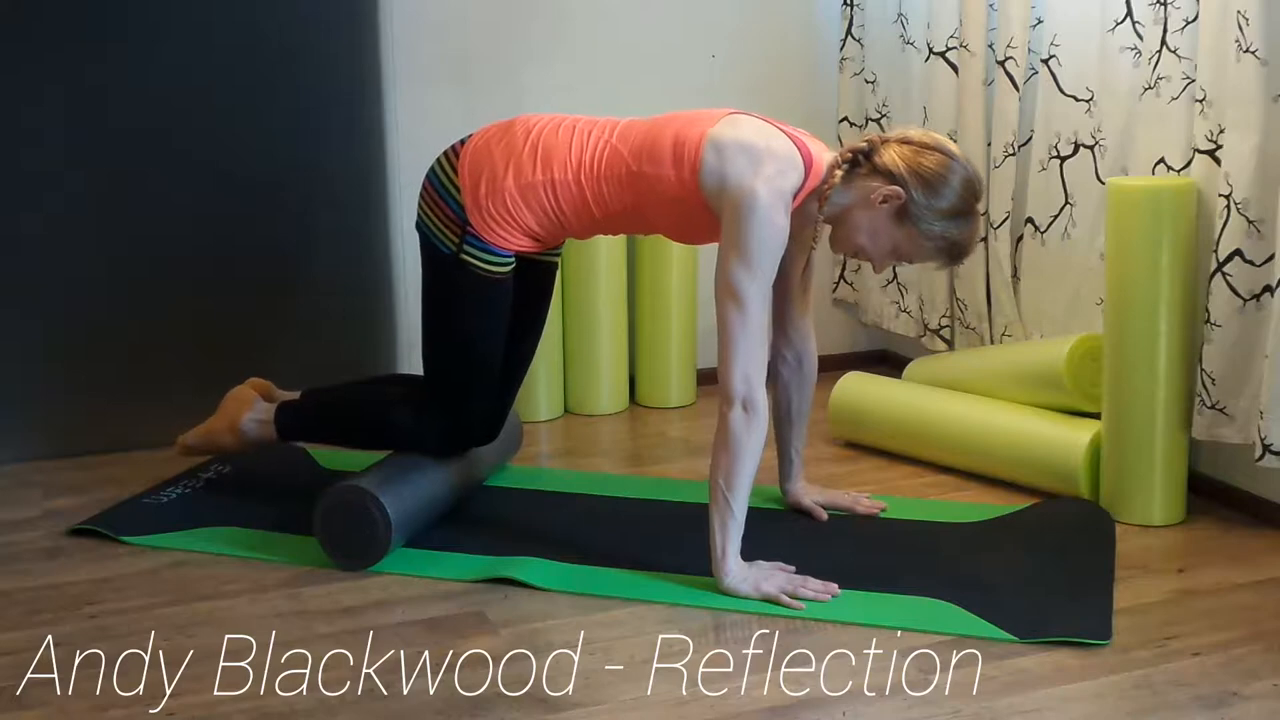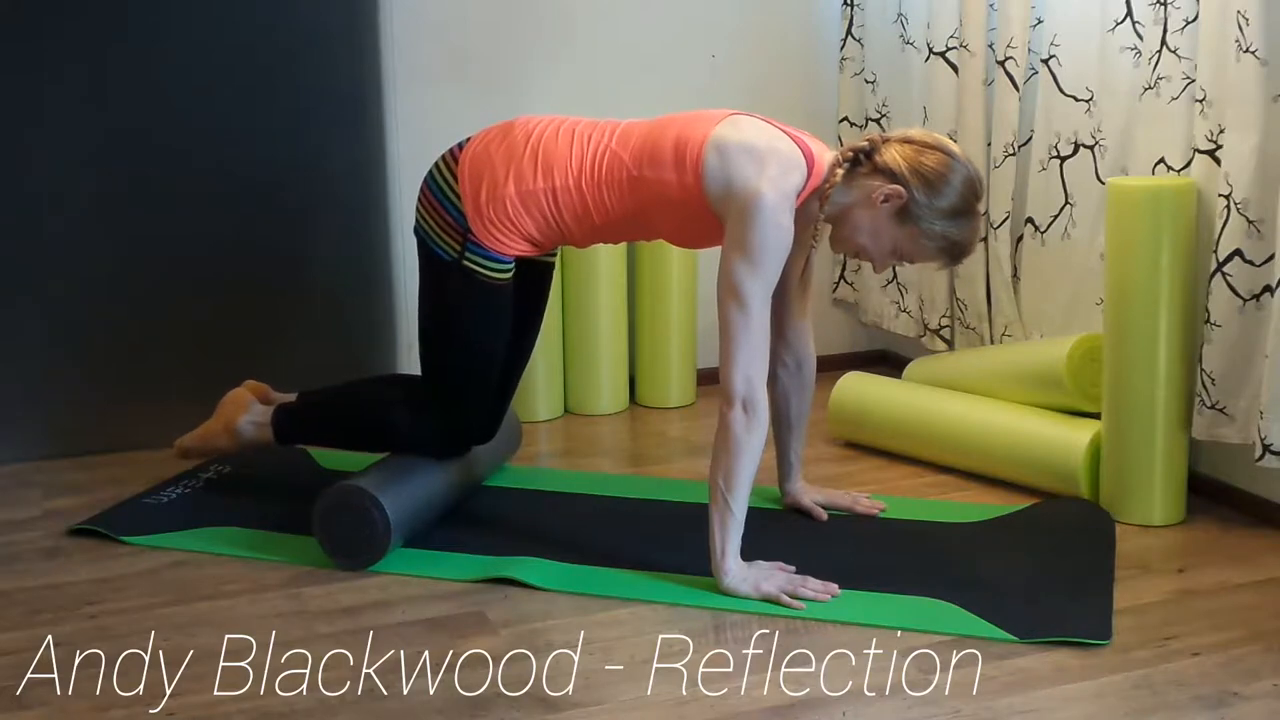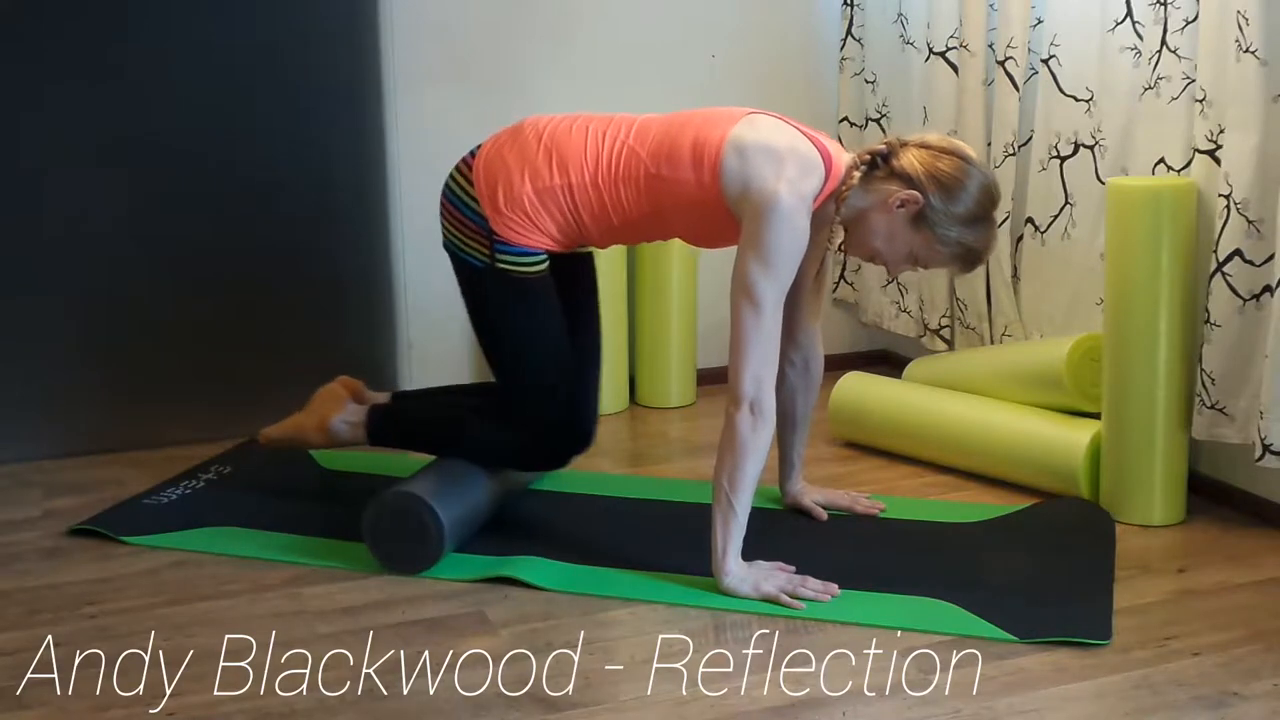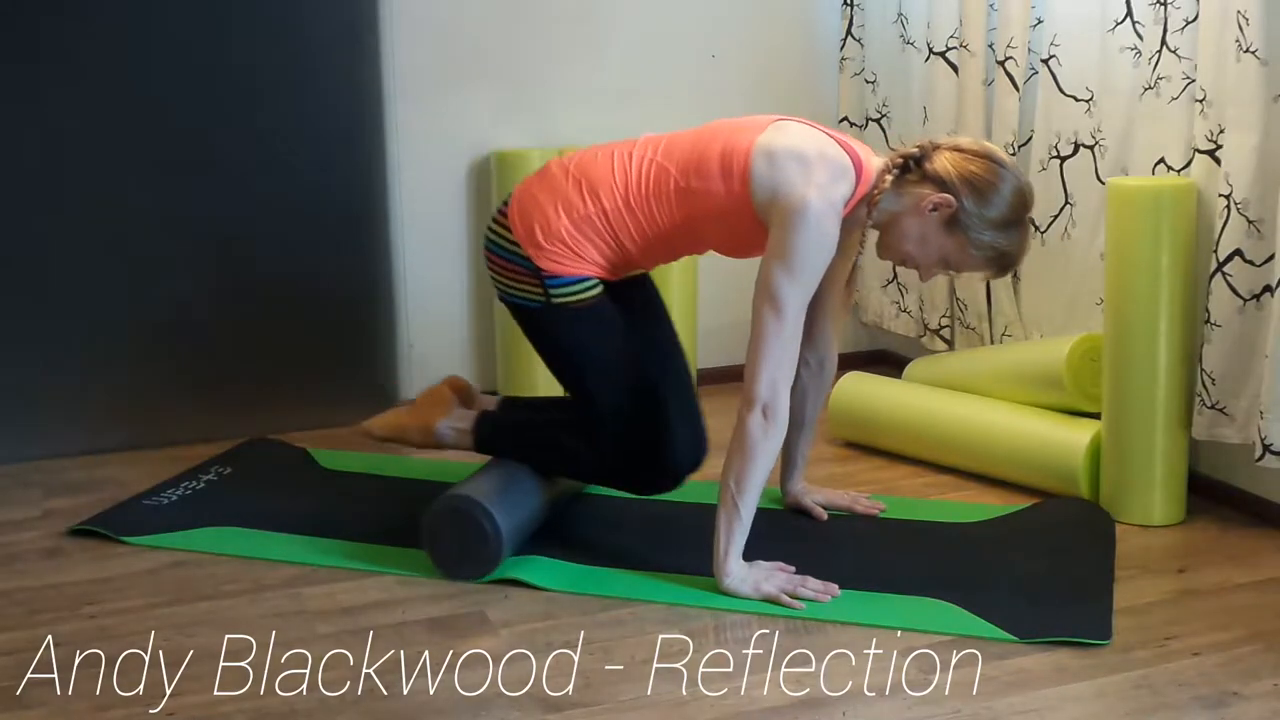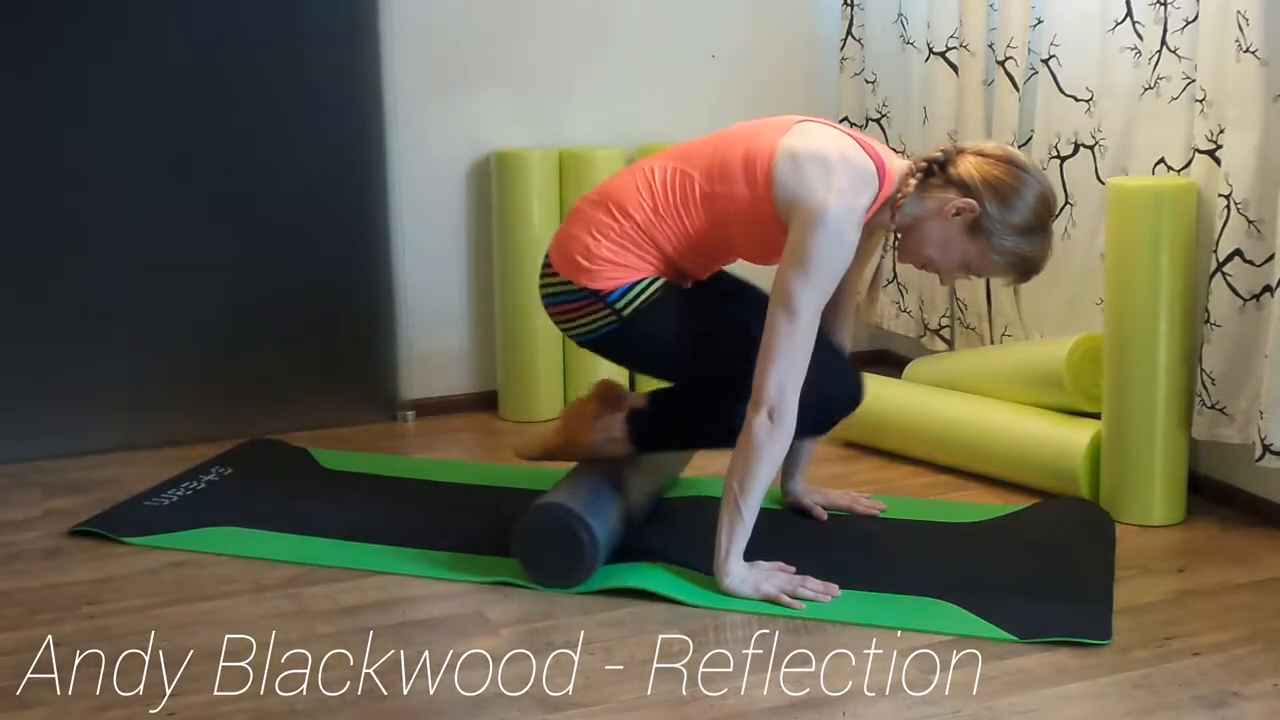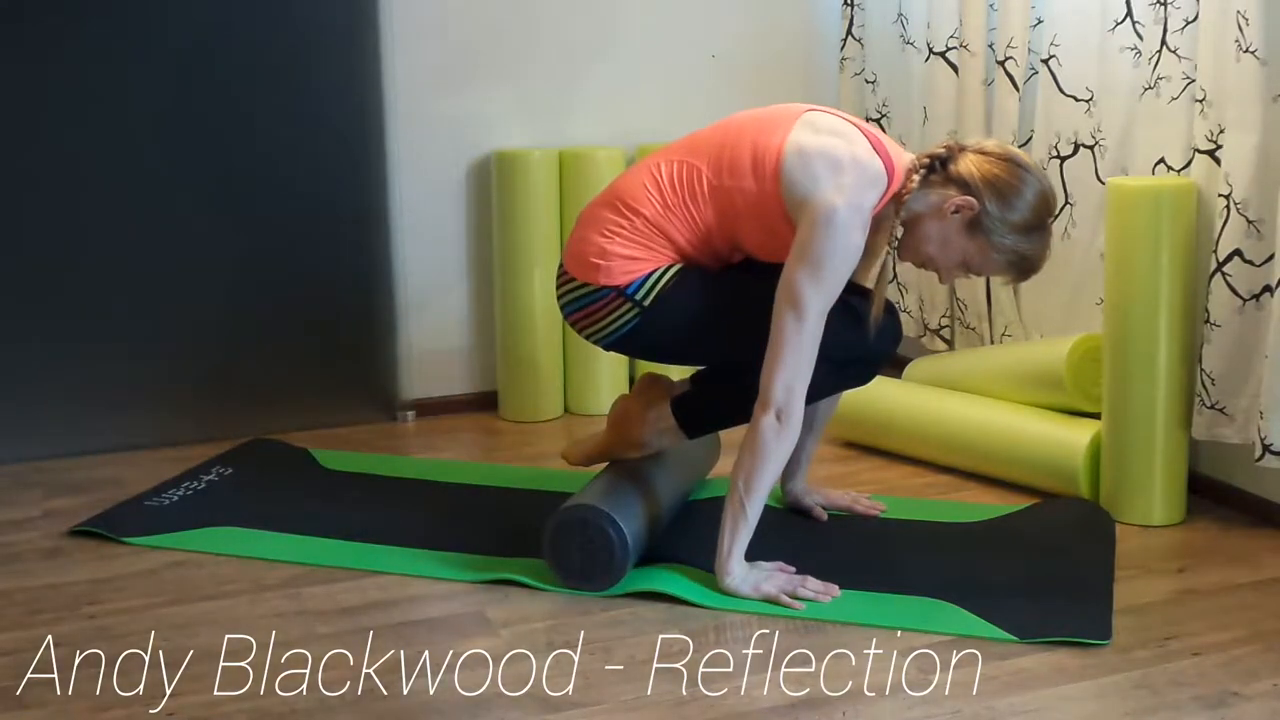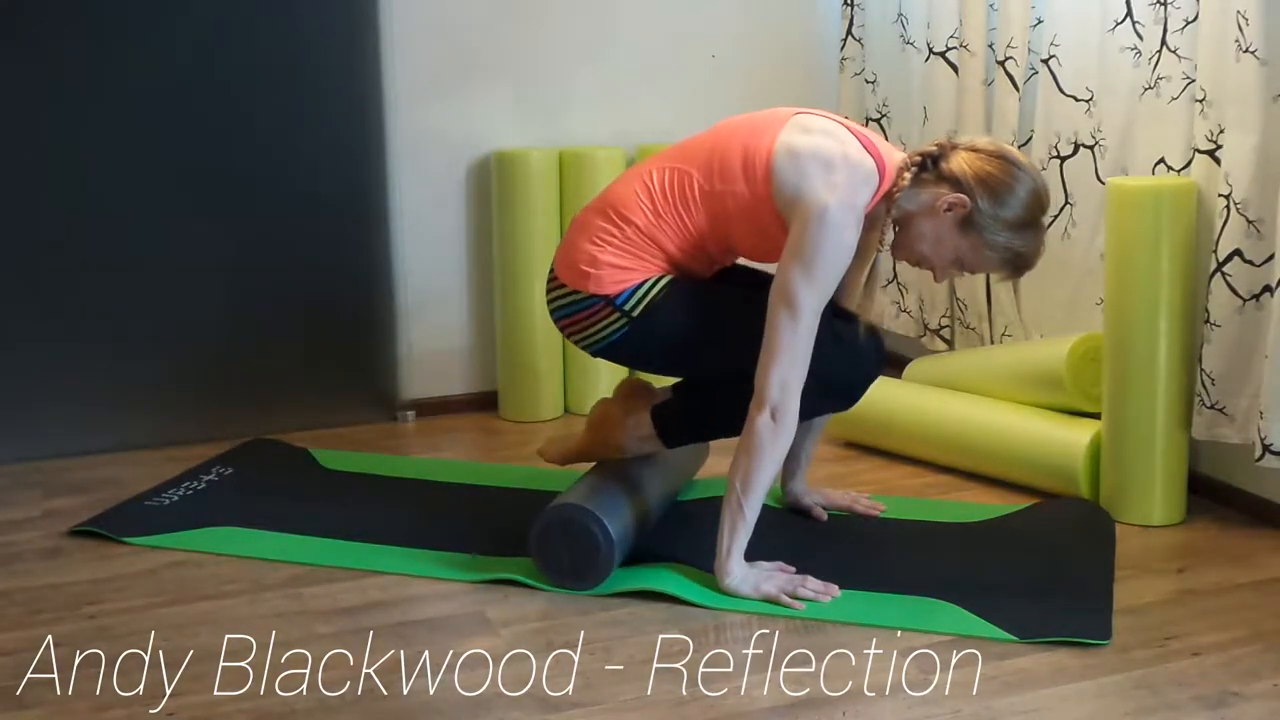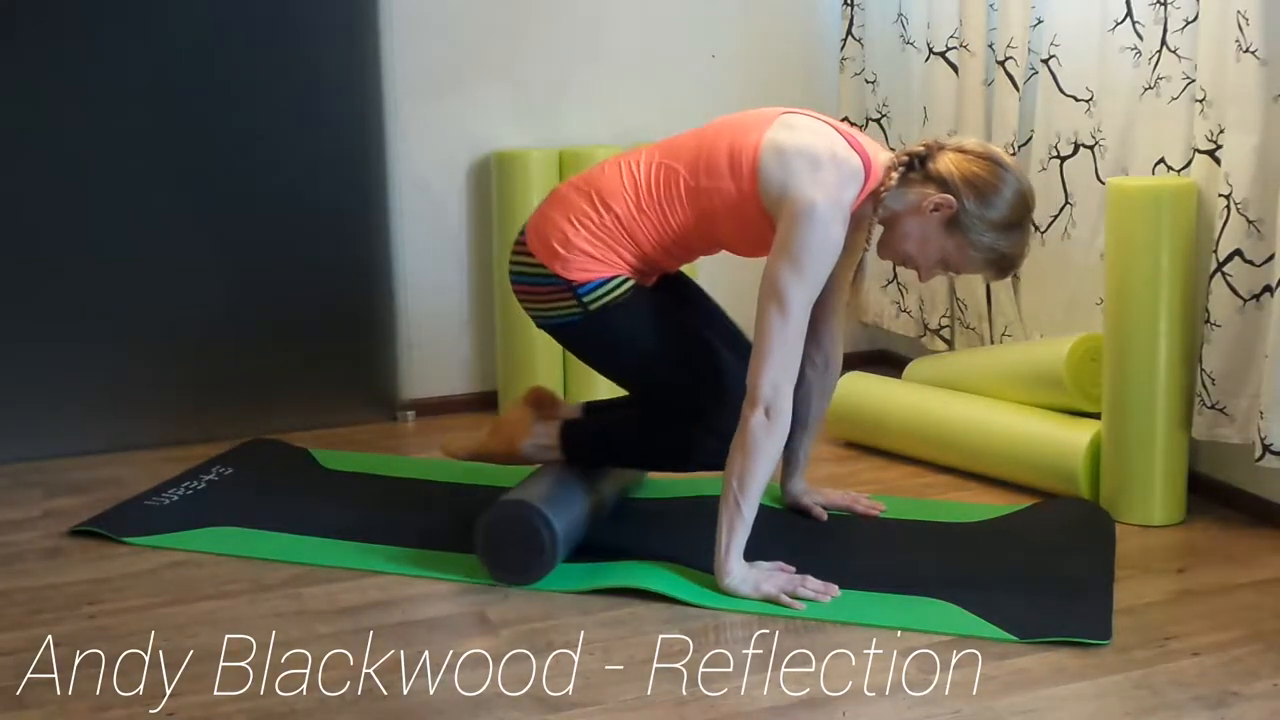
dt=0.5s
person 1, frame 1
left shoulder: (810, 184)
right shoulder: (768, 191)
left elbow: (792, 344)
right elbow: (743, 391)
left wrist: (793, 479)
right wrist: (727, 563)
left hip: (522, 206)
right hip: (479, 198)
left knee: (477, 419)
right knee: (454, 420)
left ankle: (279, 401)
right ankle: (262, 417)
person 1, frame 2
left shoulder: (810, 185)
right shoulder: (772, 194)
left elbow: (792, 345)
right elbow: (743, 394)
left wrist: (793, 481)
right wrist: (729, 565)
left hip: (517, 199)
right hip: (480, 203)
left knee: (475, 416)
right knee: (451, 423)
left ankle: (279, 402)
right ankle: (257, 422)
person 1, frame 3
left shoulder: (829, 187)
right shoulder: (787, 197)
left elbow: (801, 349)
right elbow: (752, 395)
left wrist: (793, 480)
right wrist: (728, 563)
left hip: (544, 199)
right hip: (501, 204)
left knee: (566, 425)
right knee: (545, 436)
left ankle: (367, 404)
right ankle: (349, 421)
person 1, frame 4
left shoulder: (855, 187)
right shoulder: (817, 200)
left elbow: (817, 353)
right elbow: (764, 398)
left wrist: (794, 482)
right wrist: (729, 563)
left hip: (597, 242)
right hip: (549, 242)
left knee: (668, 441)
right knee: (661, 457)
left ankle: (482, 410)
right ankle: (459, 424)
person 1, frame 5
left shoulder: (882, 186)
right shoulder: (838, 203)
left elbow: (832, 341)
right elbow: (772, 403)
left wrist: (793, 481)
right wrist: (729, 565)
left hip: (656, 259)
right hip: (600, 273)
left knee: (823, 374)
right knee: (828, 389)
left ankle: (624, 414)
right ankle: (612, 428)
person 1, frame 6
left shoulder: (888, 179)
right shoulder: (845, 201)
left elbow: (825, 353)
right elbow: (780, 397)
left wrist: (794, 481)
right wrist: (731, 567)
left hip: (662, 255)
right hip: (615, 277)
left knee: (861, 331)
right knee: (866, 335)
left ankle: (669, 406)
right ankle: (658, 420)
person 1, frame 7
left shoulder: (880, 179)
right shoulder: (838, 199)
left elbow: (818, 357)
right elbow: (776, 395)
left wrist: (795, 481)
right wrist: (732, 565)
left hip: (650, 263)
right hip: (606, 285)
left knee: (838, 351)
right knee: (851, 359)
left ankle: (650, 411)
right ankle: (636, 427)
person 1, frame 8
left shoulder: (865, 183)
right shoulder: (825, 198)
left elbow: (821, 350)
right elbow: (769, 397)
left wrist: (794, 481)
right wrist: (732, 565)
left hip: (619, 250)
right hip: (572, 261)
left knee: (727, 397)
right knee: (732, 415)
left ankle: (559, 419)
right ankle: (541, 438)
